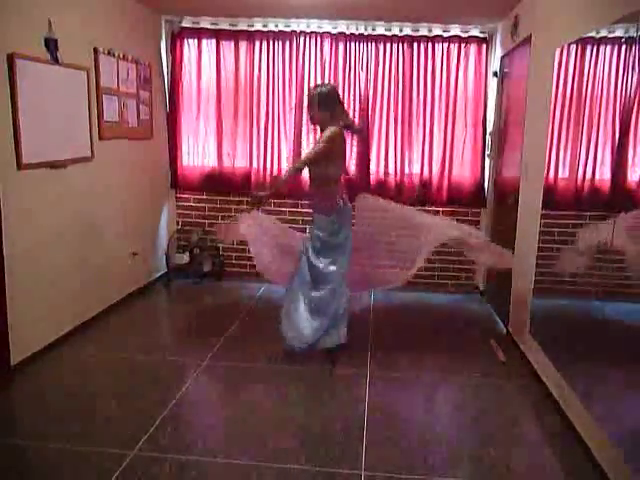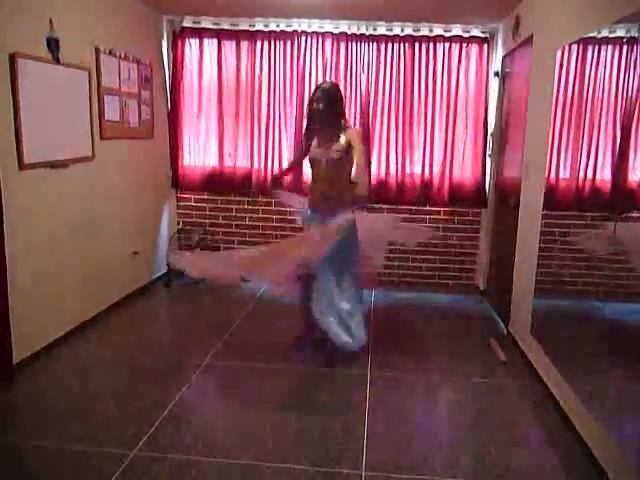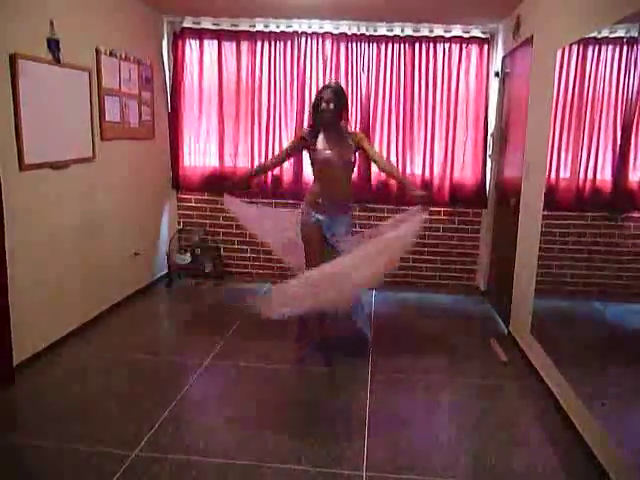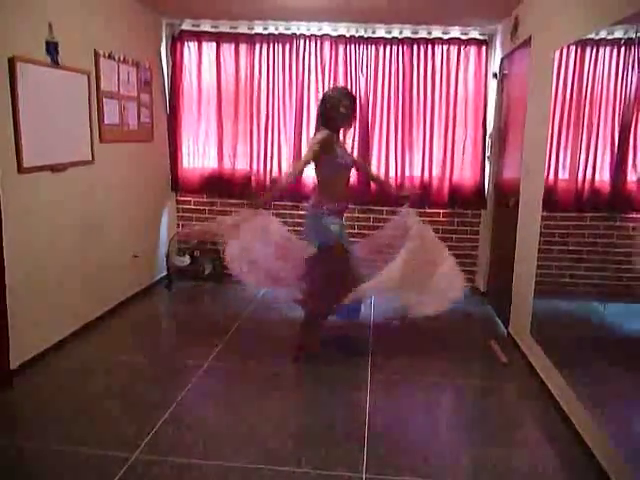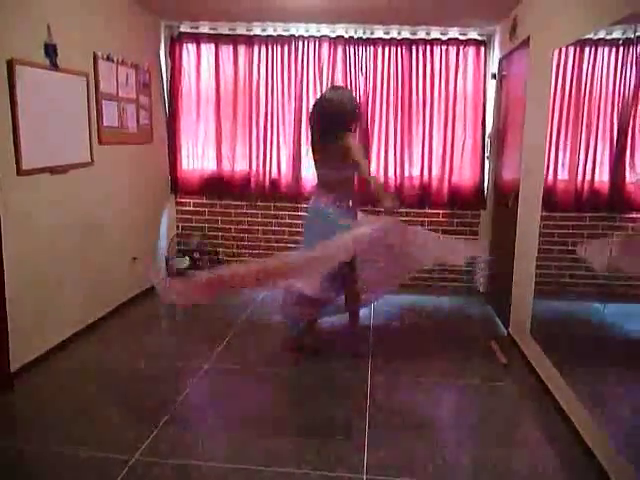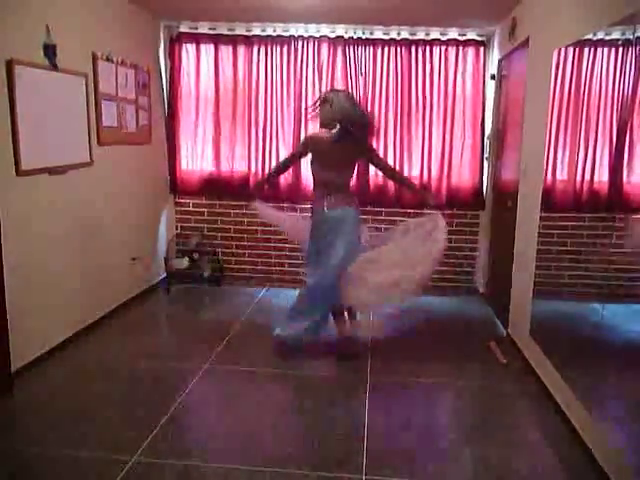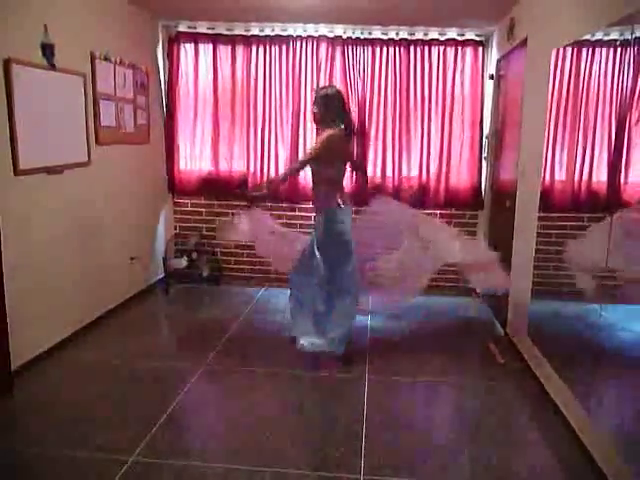
dt=0.2s
person 1, frame 1
left shoulder: (332, 134)
right shoulder: (334, 133)
left elbow: (303, 163)
left wrist: (273, 190)
left hip: (332, 212)
right hip: (327, 209)
left knee: (325, 277)
right knee: (315, 272)
left ankle: (326, 341)
right ankle: (327, 337)
person 1, frame 2
left shoulder: (351, 134)
right shoulder: (312, 134)
left elbow: (360, 161)
right elbow: (298, 159)
left wrist: (361, 187)
right wrist: (279, 175)
left hip: (340, 214)
right hip: (314, 211)
left knee: (337, 276)
right knee: (306, 273)
left ankle: (340, 340)
right ankle: (310, 327)
person 1, frame 3
left shoulder: (354, 138)
right shoulder: (310, 135)
left elbow: (381, 161)
right elbow: (277, 159)
left wrist: (408, 185)
right wrist: (243, 178)
left hip: (342, 214)
right hip: (315, 212)
left ankle: (319, 333)
right ankle: (305, 338)
person 1, frame 4
left shoulder: (335, 140)
right shoulder: (323, 137)
left elbow: (361, 167)
right elbow: (298, 167)
left wrist: (390, 187)
right wrist: (271, 195)
left hip: (333, 217)
right hip: (324, 217)
left knee: (323, 280)
right knee: (343, 279)
left ankle: (308, 338)
right ankle: (307, 341)
person 1, frame 5
left shoulder: (317, 138)
right shoulder: (348, 139)
right elbow: (365, 171)
right wrist: (386, 199)
left hip: (318, 209)
right hip: (339, 212)
left knee: (321, 276)
right knee: (347, 276)
left ankle: (302, 334)
person 1, frame 6
left shoulder: (315, 139)
right shoulder: (359, 142)
left elbow: (283, 165)
right elbow: (389, 171)
left wrist: (262, 183)
right wrist: (422, 193)
left hip: (324, 212)
right hip: (348, 212)
left knee: (324, 275)
right knee: (345, 274)
right ankle: (347, 331)
person 1, frame 7
left shoulder: (330, 137)
right shoulder: (340, 137)
left elbow: (299, 164)
right elbow: (357, 167)
left wrist: (267, 188)
right wrist: (368, 187)
left hip: (330, 211)
right hip: (334, 209)
left knee: (331, 276)
right knee: (320, 271)
left ankle: (336, 343)
right ankle: (328, 335)
